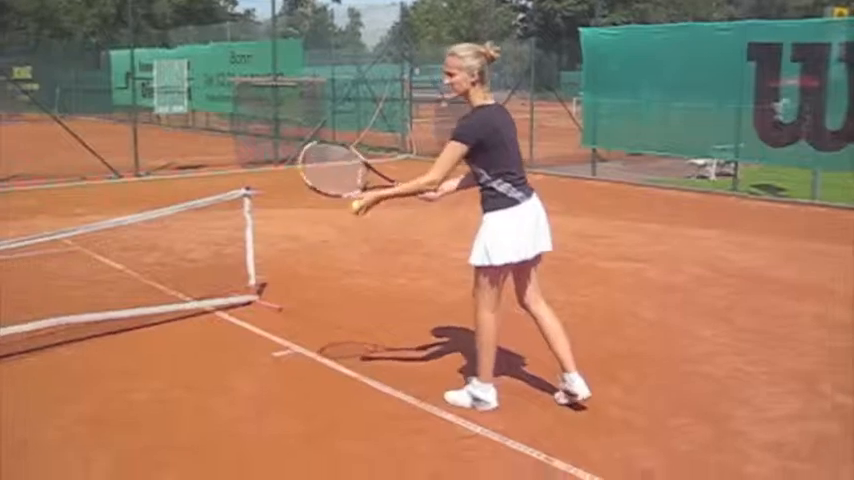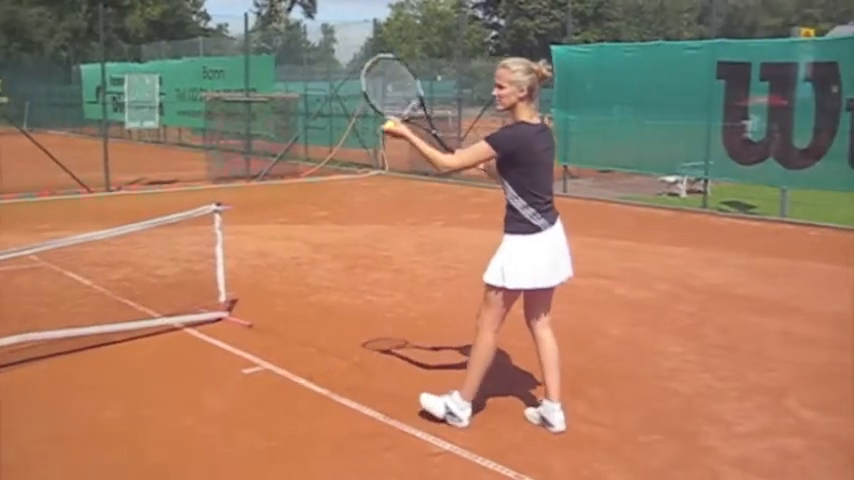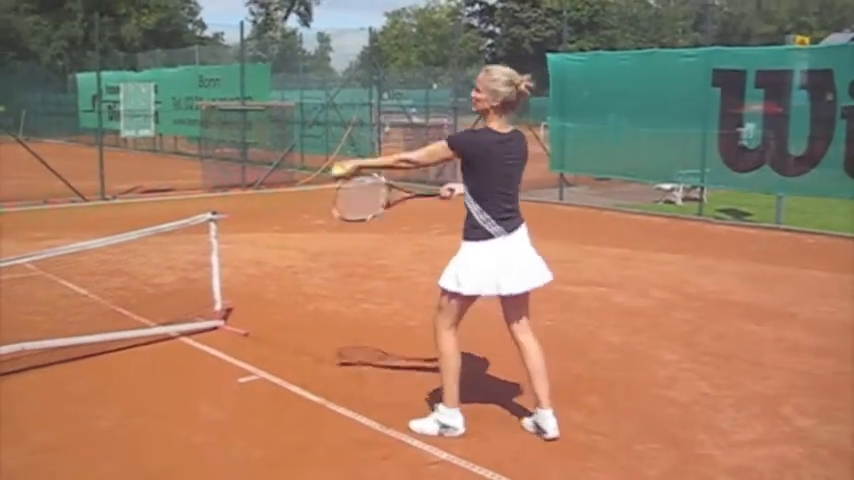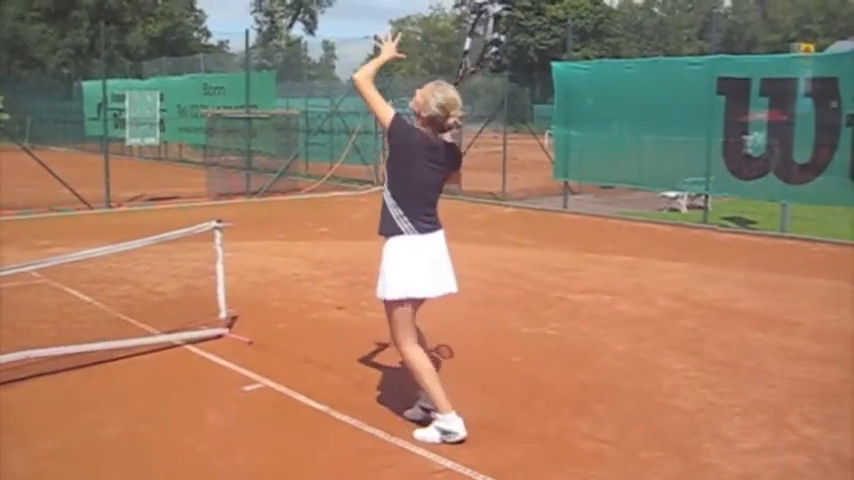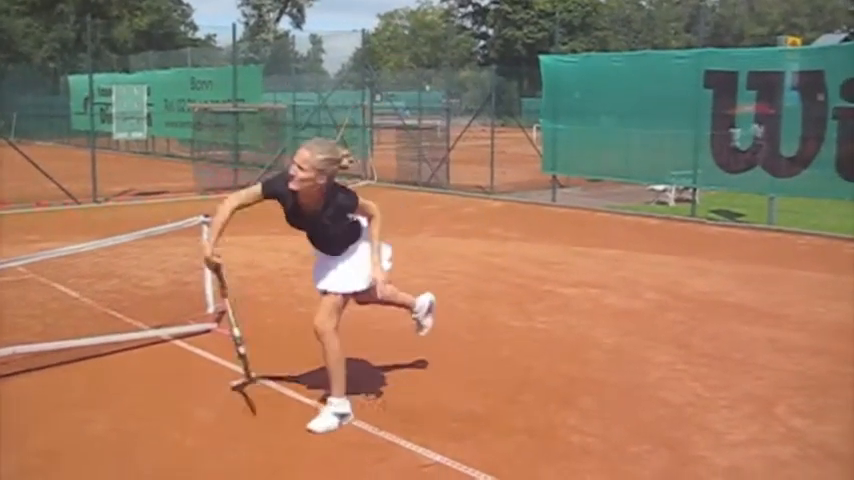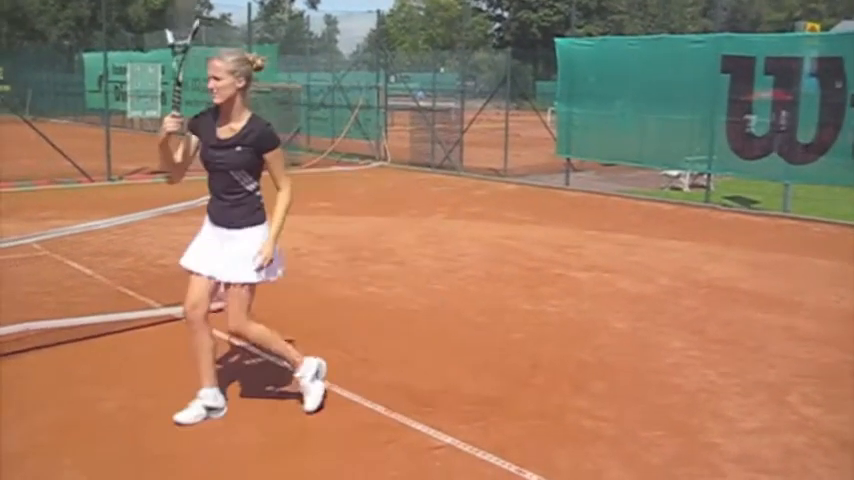
dt=0.7s
person 1, frame 1
left shoulder: (474, 122)
right shoulder: (498, 112)
left elbow: (432, 178)
left wrist: (379, 195)
right wrist: (452, 186)
left hip: (505, 219)
right hip: (527, 211)
left knee: (485, 303)
right knee: (532, 299)
left ankle: (483, 390)
right ankle: (573, 380)
person 1, frame 2
left shoulder: (513, 136)
right shoulder: (541, 131)
left elbow: (447, 164)
left wrist: (406, 133)
right wrist: (481, 156)
left hip: (525, 243)
right hip: (548, 236)
left knee: (488, 323)
right knee: (539, 322)
left ankle: (460, 405)
right ankle: (552, 409)
person 1, frame 3
left shoulder: (471, 140)
right shoulder: (519, 142)
left elbow: (411, 159)
left wrist: (359, 164)
right wrist: (464, 187)
left hip: (483, 249)
right hip: (515, 243)
left knee: (445, 326)
right knee: (521, 330)
left ankle: (449, 416)
right ankle: (545, 415)
person 1, frame 4
left shoulder: (403, 134)
right shoulder: (451, 152)
left elbow: (362, 81)
left wrist: (385, 55)
right wrist: (455, 131)
left hip: (407, 250)
right hip: (432, 244)
left knee: (404, 343)
right knee: (410, 327)
left ankle: (448, 420)
right ankle: (432, 402)
person 1, frame 5
left shoulder: (339, 197)
right shoulder: (283, 185)
left elbow: (374, 213)
right elbow: (231, 202)
left wrist: (376, 267)
right wrist: (211, 242)
left hip: (352, 251)
right hip: (327, 253)
left knee: (323, 324)
right knee: (363, 297)
left ankle: (338, 403)
right ankle: (419, 303)
person 1, frame 6
left shoulder: (262, 132)
right shoulder: (202, 122)
left elbow: (284, 191)
right elbow: (174, 176)
left wrist: (271, 242)
right wrist: (165, 141)
left hip: (248, 235)
right hip: (214, 229)
left knee: (238, 324)
right knee: (193, 312)
left ankle: (307, 366)
right ankle: (209, 396)
